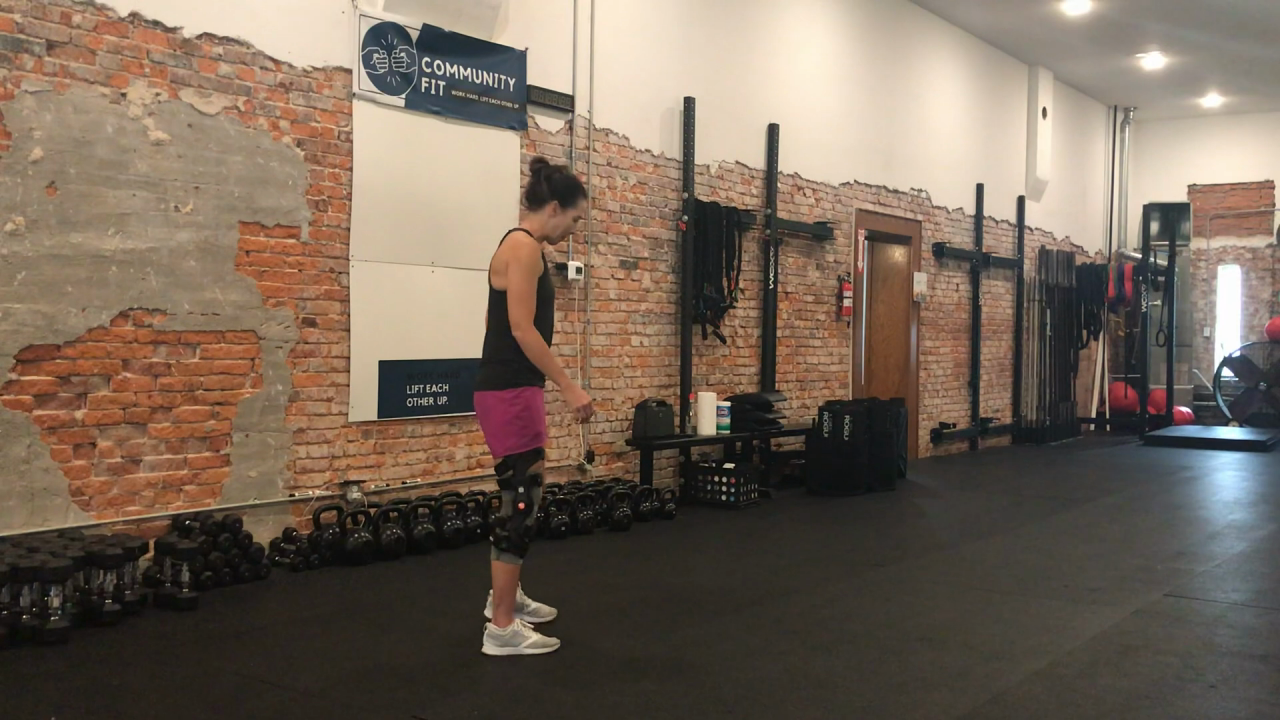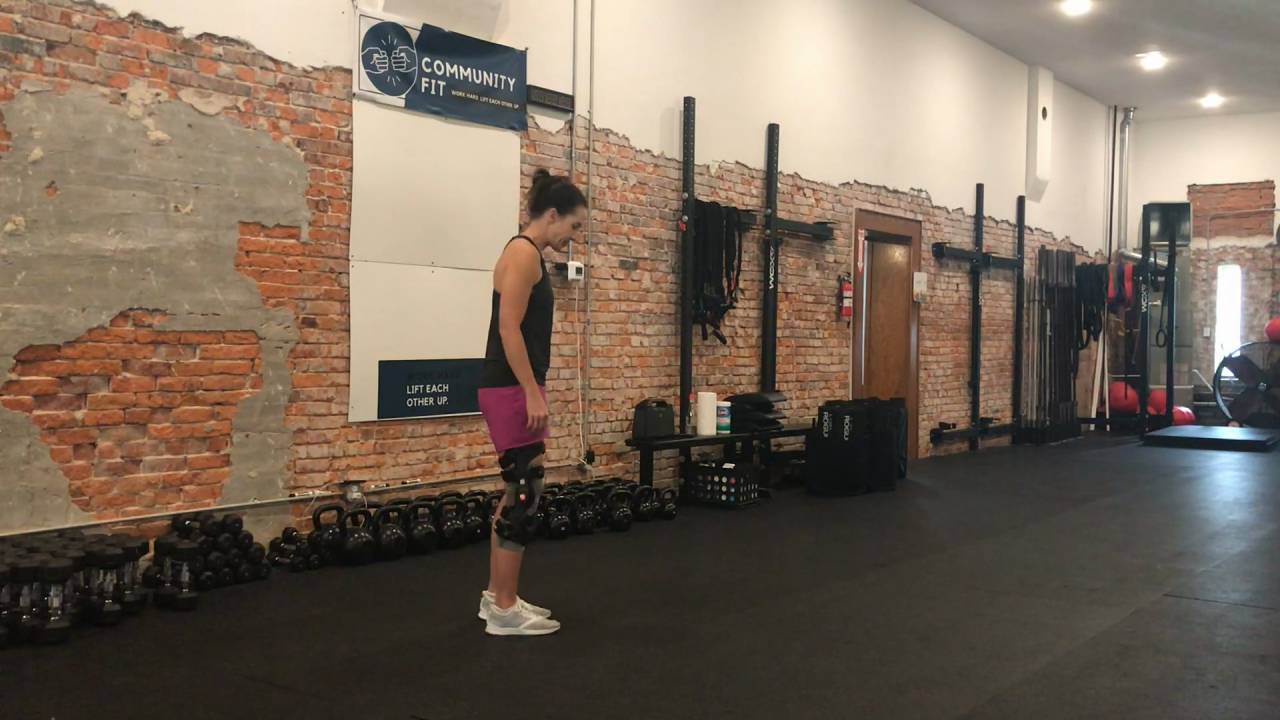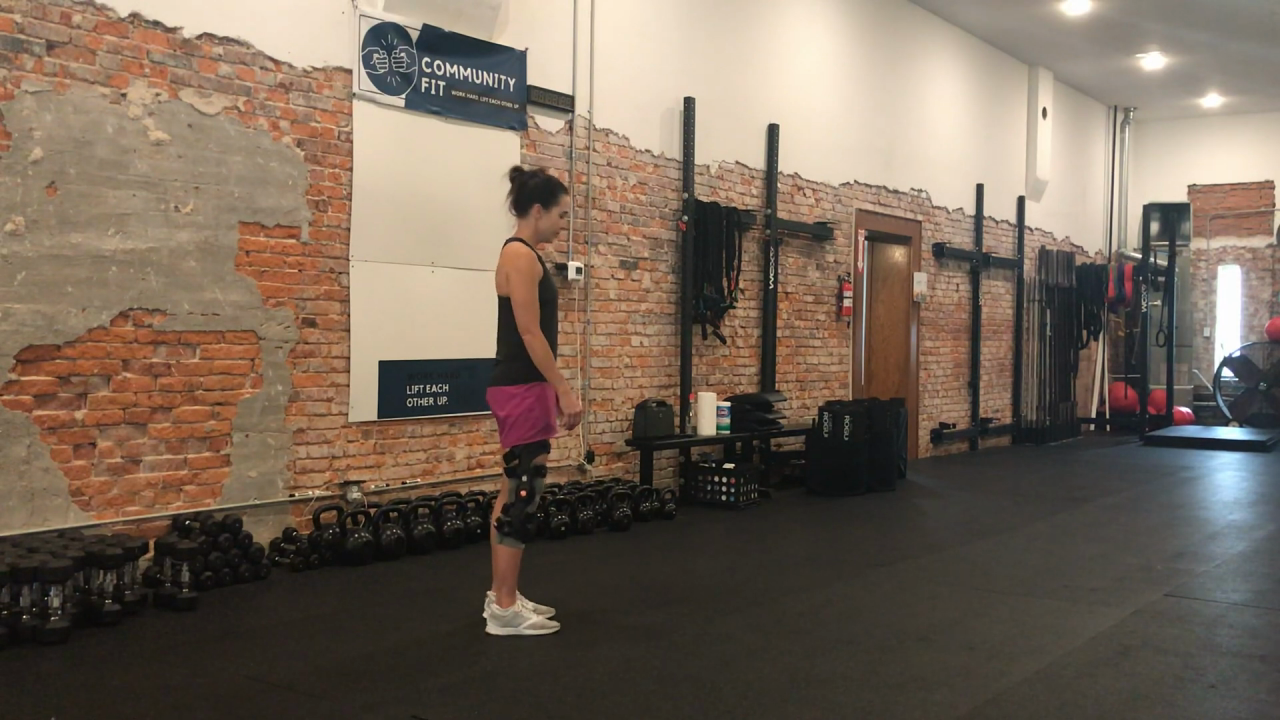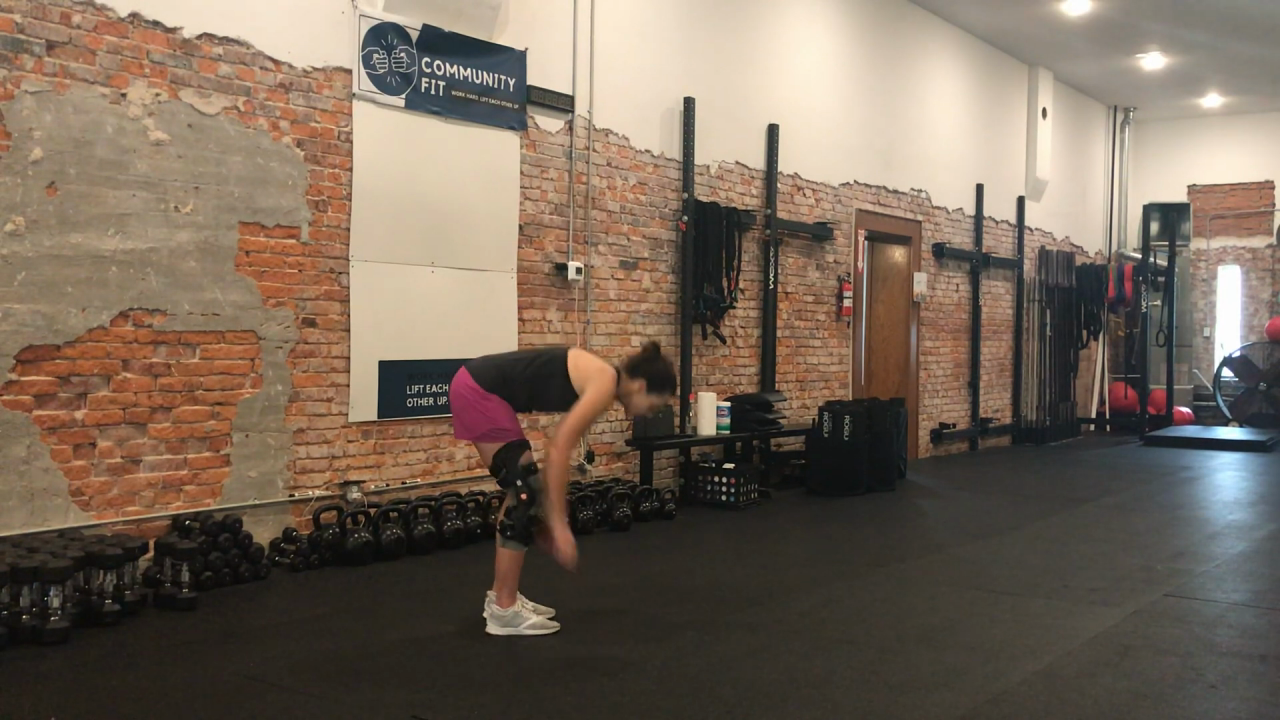
dt=1s
person 1, frame 1
left shoulder: (514, 246)
right shoulder: (525, 246)
right elbow: (523, 327)
right wrist: (569, 386)
left hip: (506, 387)
right hip: (510, 391)
left knee: (522, 493)
right knee: (521, 503)
left ankle: (505, 595)
right ankle: (501, 628)
person 1, frame 2
left shoulder: (527, 254)
right shoulder: (523, 253)
right elbow: (509, 329)
left wrist: (534, 389)
right wrist: (533, 394)
left hip: (511, 388)
right hip: (511, 391)
left knee: (516, 493)
right knee: (524, 495)
left ankle: (497, 595)
right ankle: (504, 610)
person 1, frame 3
left shoulder: (524, 255)
right shoulder: (520, 254)
right elbow: (530, 332)
left wrist: (557, 388)
right wrist: (565, 391)
left hip: (521, 388)
right hip: (521, 389)
left knee: (514, 492)
right knee: (524, 493)
left ankle: (501, 596)
right ankle: (505, 609)
person 1, frame 4
left shoulder: (602, 379)
right shoulder: (604, 385)
left elbow: (559, 448)
right elbow: (559, 449)
left wrist: (549, 515)
right wrist: (558, 523)
left hip: (477, 386)
right hip: (478, 391)
left knee: (522, 490)
right knee: (527, 491)
left ankle: (501, 596)
right ankle: (504, 610)
